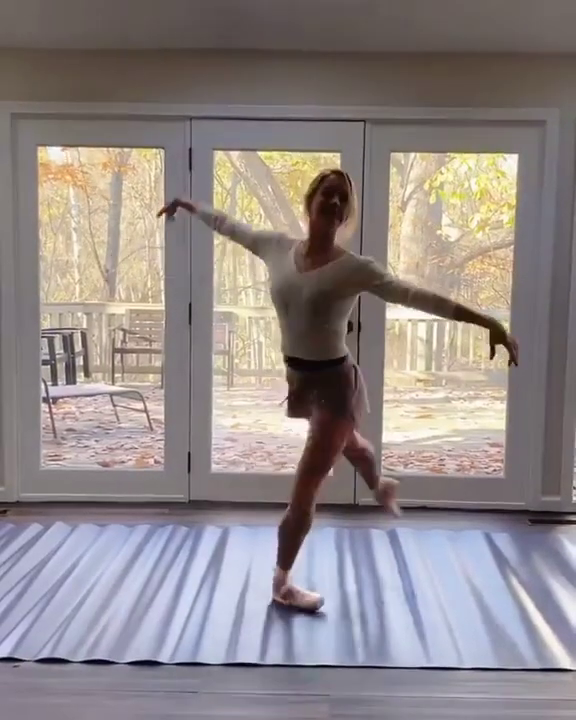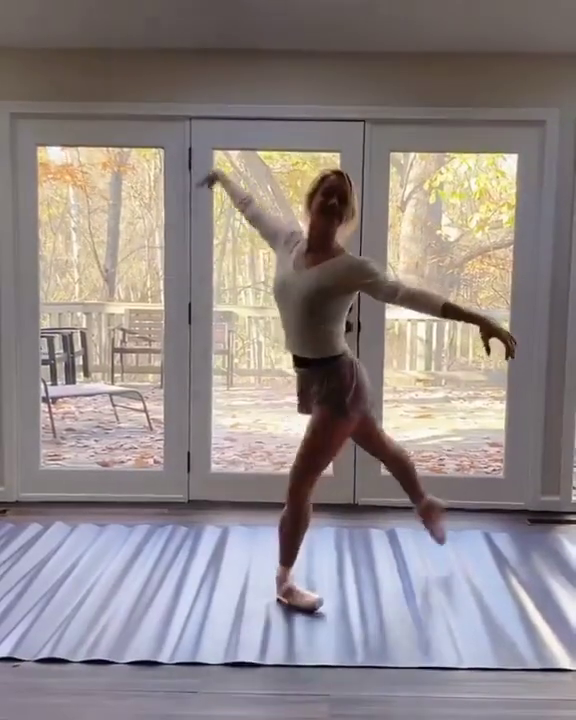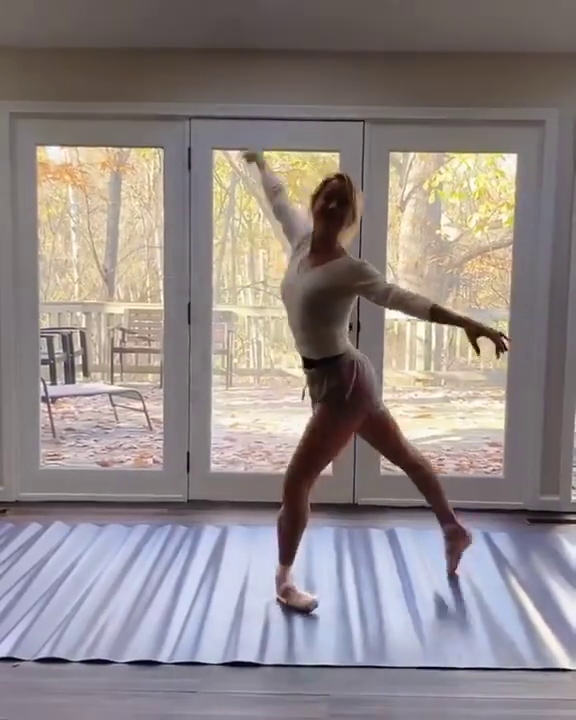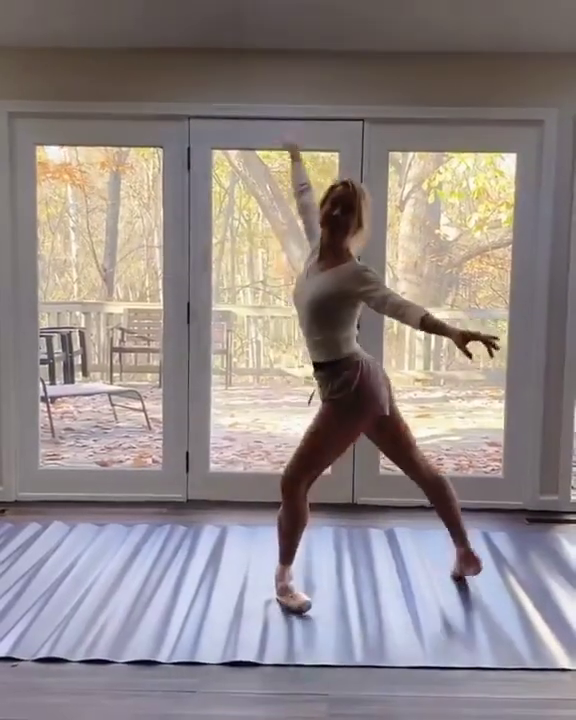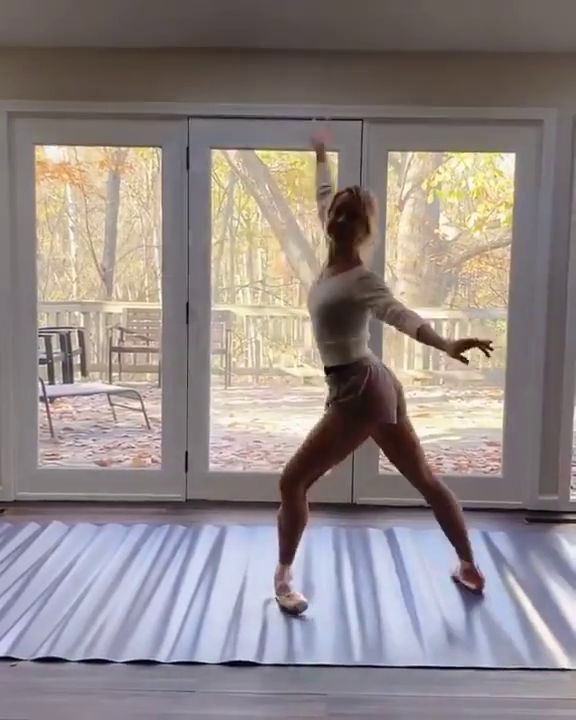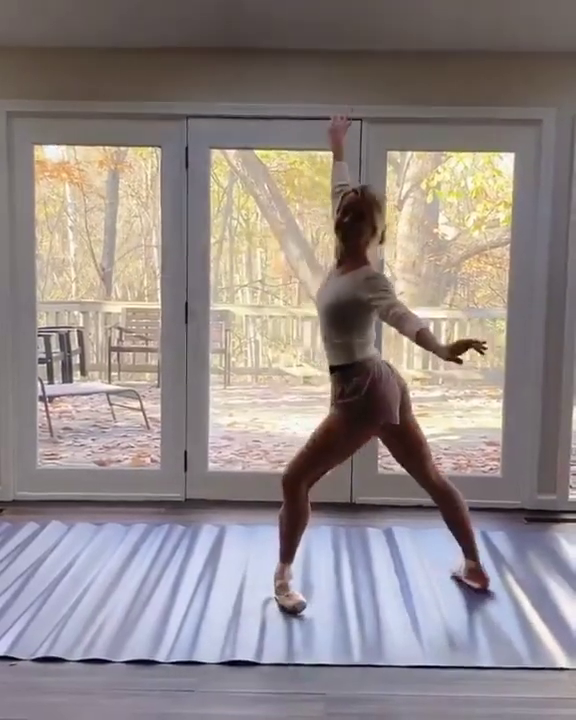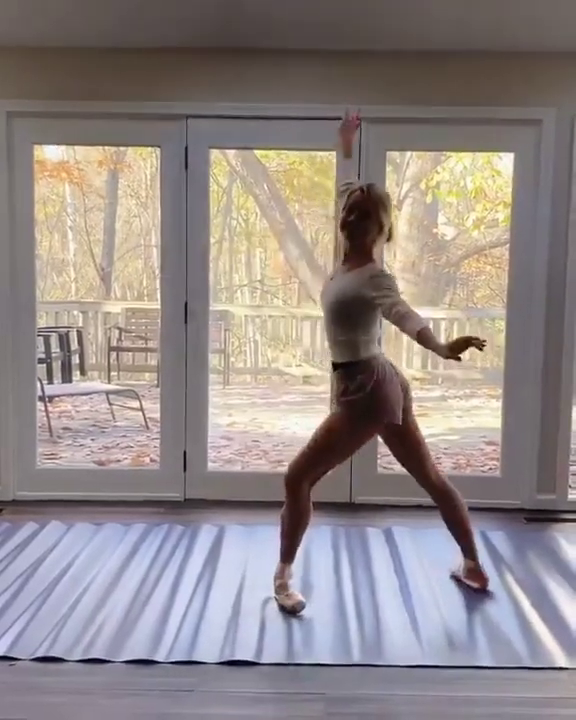
dt=0.1s
person 1, frame 1
left shoulder: (354, 269)
right shoulder: (279, 247)
left elbow: (418, 295)
right elbow: (229, 225)
left wrist: (488, 322)
right wrist: (187, 204)
left hip: (334, 382)
right hip: (301, 378)
left knee: (302, 492)
right knee: (347, 445)
left ankle: (282, 581)
right ankle: (379, 485)
person 1, frame 2
left shoulder: (352, 267)
right shoulder: (289, 241)
left elbow: (413, 296)
right elbow: (253, 210)
left wrist: (482, 321)
right wrist: (223, 178)
left hip: (336, 380)
right hip: (311, 376)
left knee: (298, 488)
right knee: (378, 444)
left ankle: (284, 580)
right ankle: (424, 504)
person 1, frame 3
left shoulder: (349, 269)
right shoulder: (301, 245)
left elbow: (405, 299)
right elbow: (280, 201)
left wrist: (465, 323)
right wrist: (259, 162)
left hip: (342, 384)
right hip: (340, 381)
left knee: (296, 485)
right knee: (406, 457)
left ankle: (284, 578)
right ankle: (453, 530)
person 1, frame 4
left shoulder: (354, 274)
right shoulder: (317, 248)
left elbow: (402, 307)
right elbow: (304, 198)
left wrist: (453, 333)
right wrist: (295, 157)
left hip: (350, 387)
right hip: (356, 382)
left knee: (293, 483)
right knee: (417, 466)
left ankle: (284, 576)
right ankle: (464, 551)
person 1, frame 5
left shoulder: (362, 279)
right shoulder: (333, 262)
left elbow: (402, 316)
right elbow: (325, 199)
left wrist: (444, 345)
right wrist: (321, 155)
left hip: (359, 392)
right hip: (370, 388)
left knee: (293, 483)
right knee: (424, 479)
left ankle: (284, 575)
right ankle: (469, 566)
person 1, frame 6
left shoulder: (368, 279)
right shoulder: (344, 262)
left elbow: (402, 317)
right elbow: (342, 193)
left wrist: (441, 349)
right wrist: (338, 150)
left hip: (364, 392)
right hip: (376, 387)
left knee: (295, 481)
right knee: (430, 477)
left ankle: (284, 574)
right ankle: (473, 565)
person 1, frame 7
left shoulder: (373, 277)
right shoulder: (349, 261)
left elbow: (405, 316)
right elbow: (349, 203)
left wrist: (439, 347)
right wrist: (346, 151)
left hip: (369, 387)
right hip: (378, 385)
left knee: (297, 480)
right knee: (428, 477)
left ankle: (284, 571)
right ankle: (472, 562)
